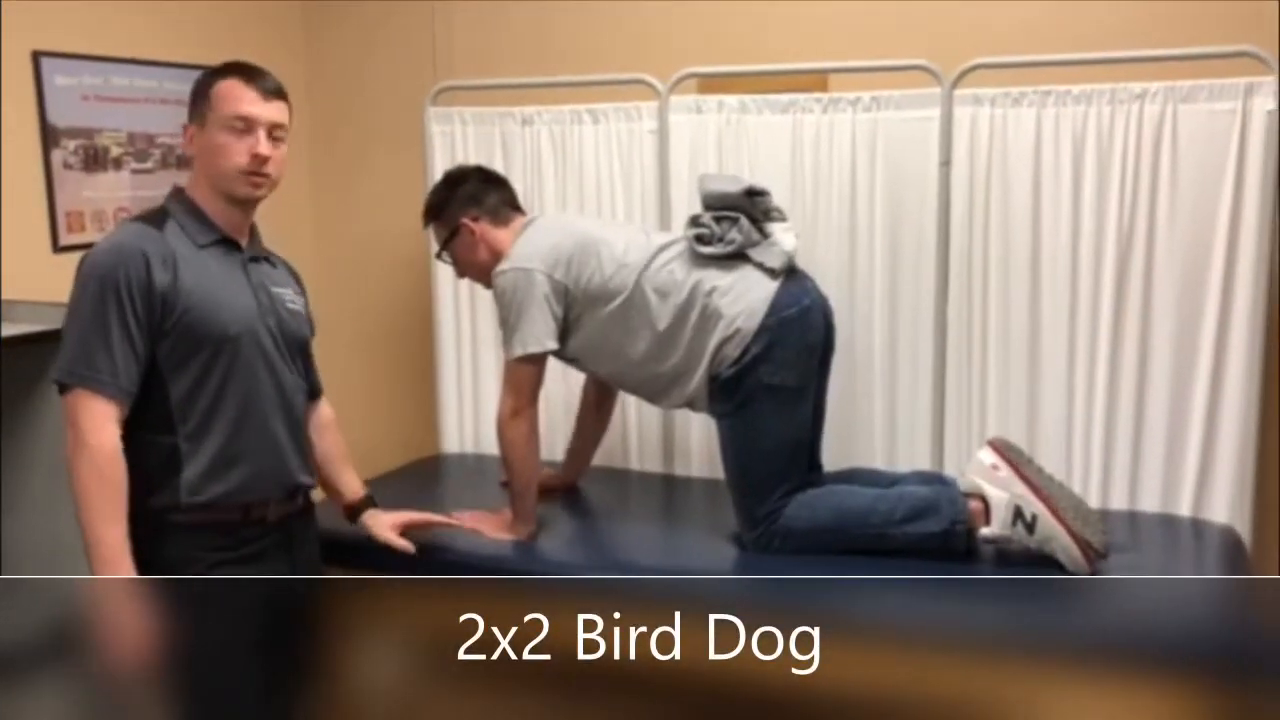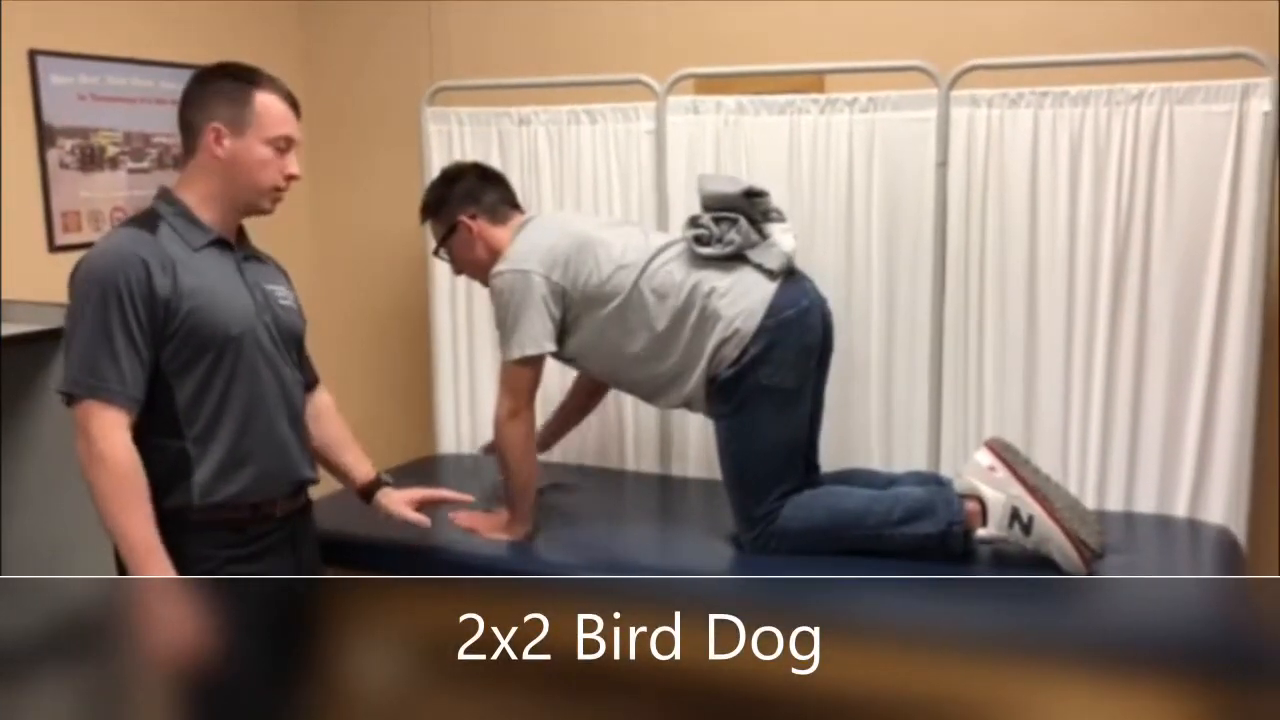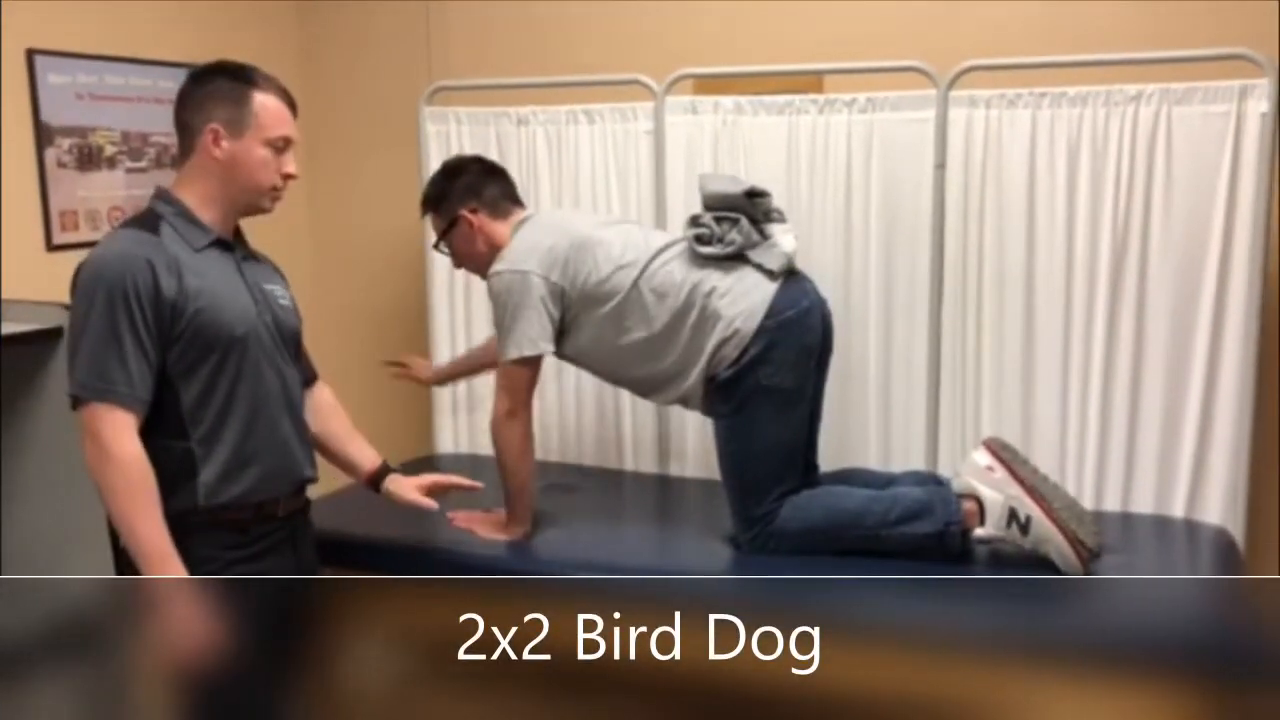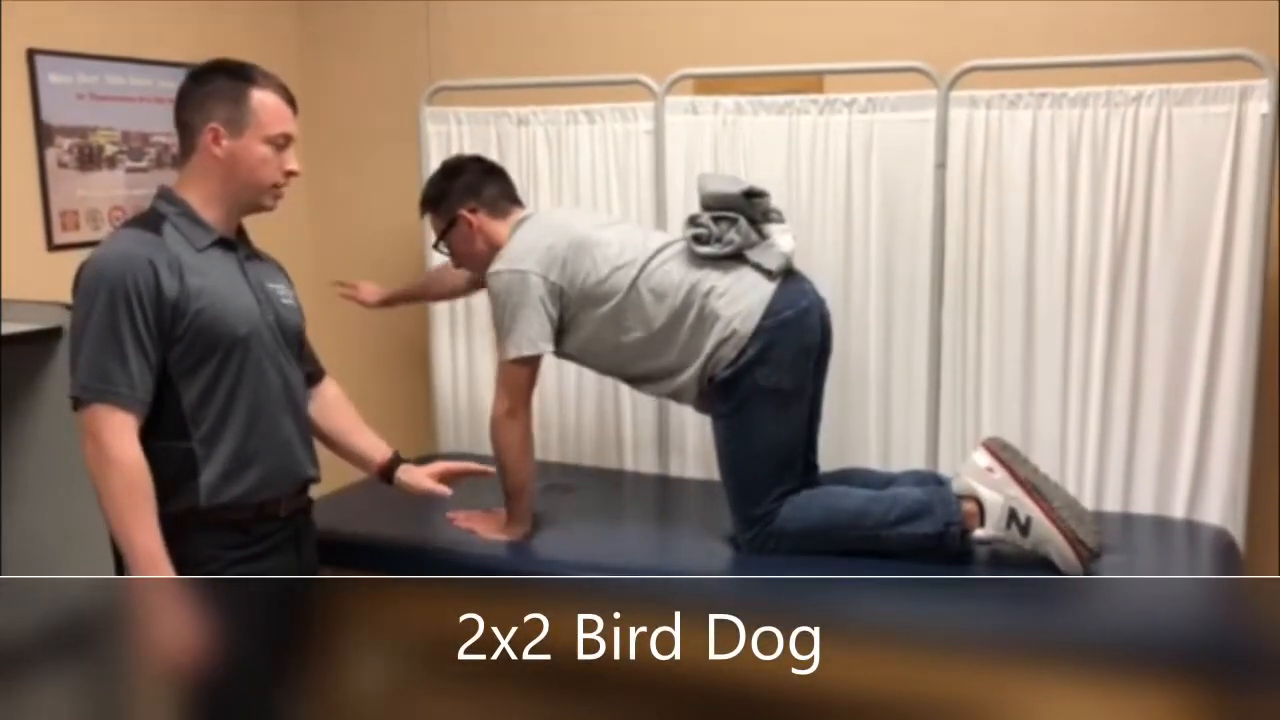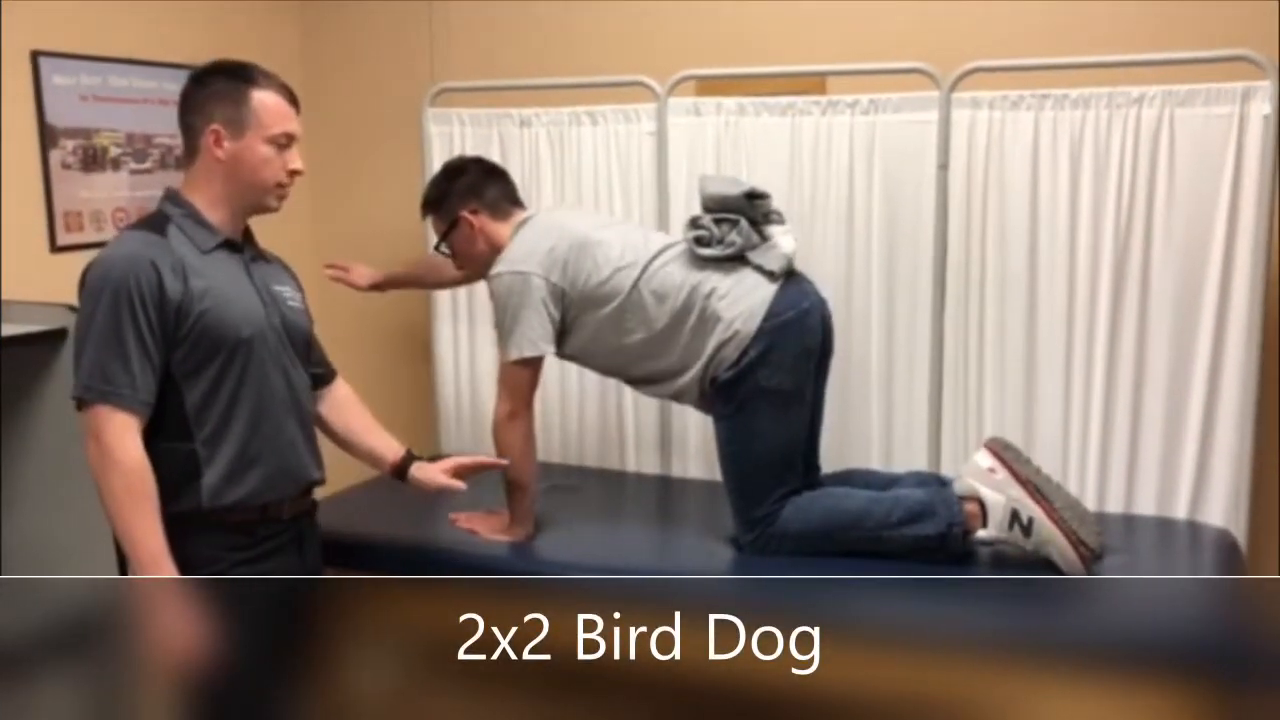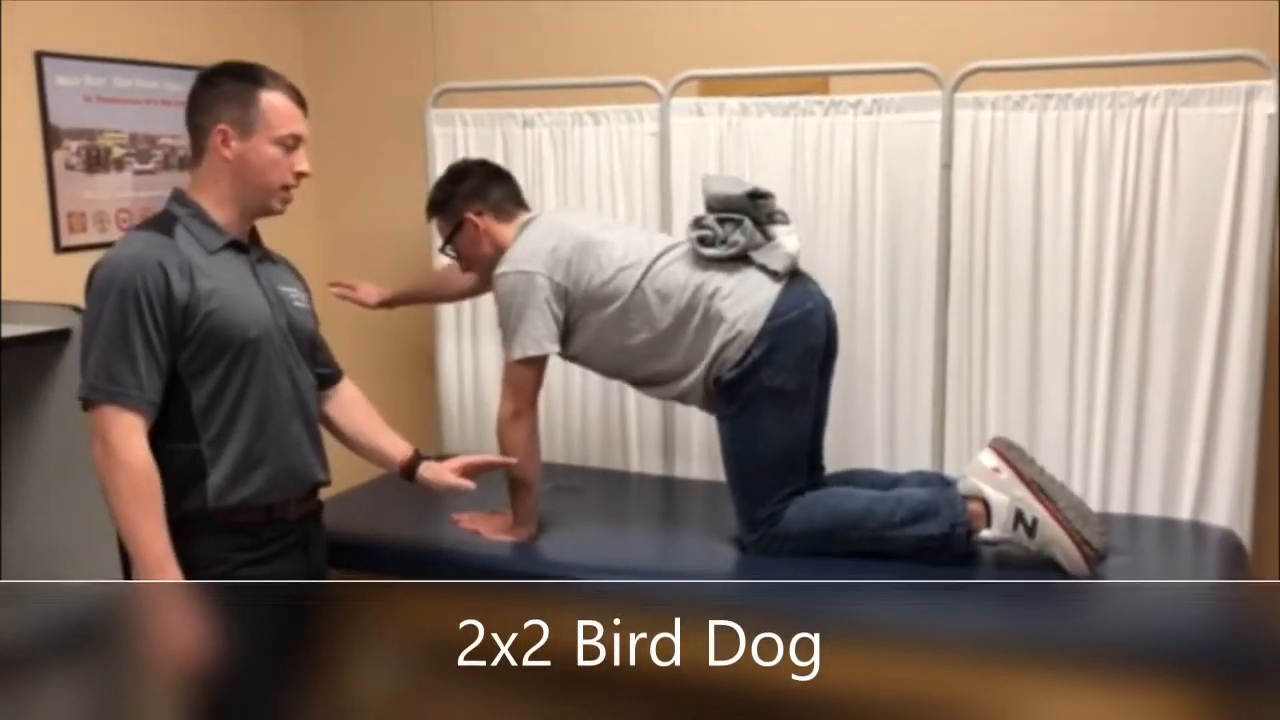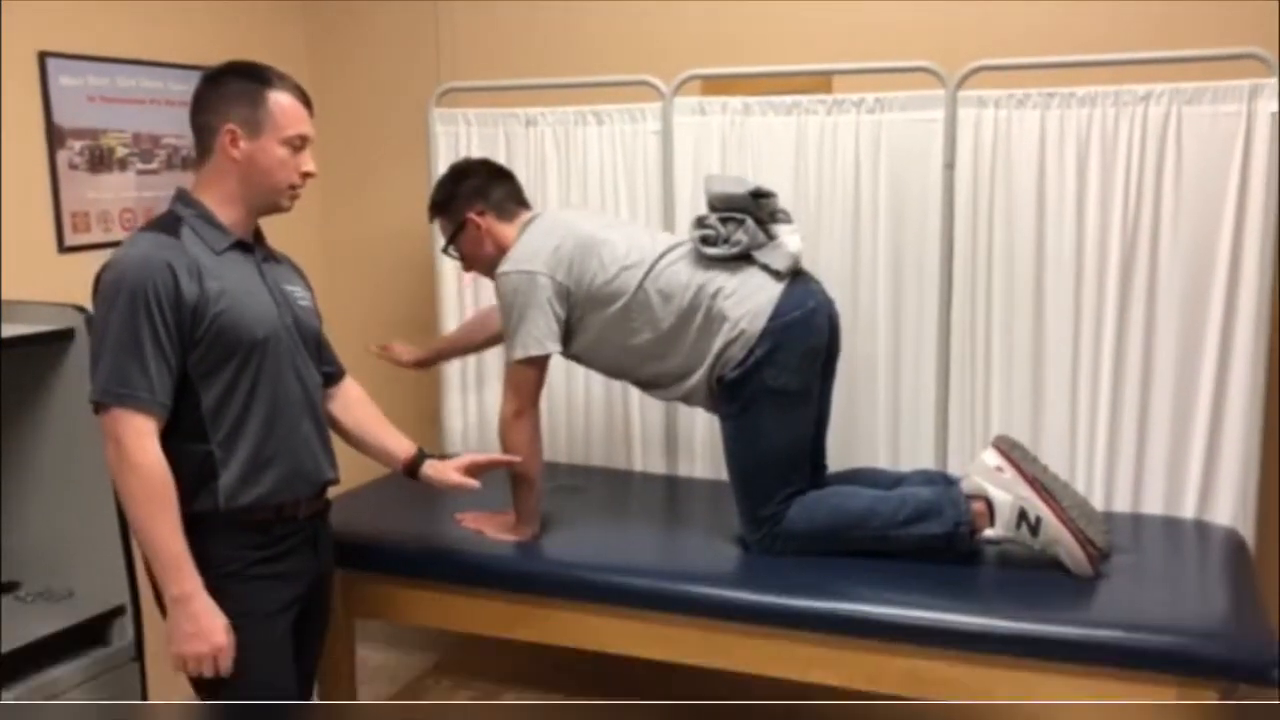
dt=0.3s
person 1, frame 1
left shoulder: (520, 271)
right shoulder: (558, 242)
left elbow: (516, 411)
right elbow: (606, 375)
left wrist: (520, 518)
right wrist: (566, 474)
left hip: (756, 338)
right hip: (785, 307)
left knee: (771, 524)
right knee: (792, 491)
left ankle: (981, 512)
right ankle: (972, 487)
person 1, frame 2
left shoulder: (519, 271)
right shoulder: (556, 241)
left elbow: (513, 410)
right elbow: (603, 366)
left wrist: (517, 519)
right wrist: (538, 445)
left hip: (756, 339)
right hip: (785, 308)
left knee: (768, 525)
right knee: (790, 493)
left ankle: (977, 514)
right ankle: (969, 488)
person 1, frame 3
left shoulder: (515, 270)
right shoulder: (551, 237)
left elbow: (511, 413)
right elbow: (518, 332)
left wrist: (514, 520)
right wrist: (444, 372)
left hip: (756, 343)
right hip: (785, 309)
left knee: (767, 525)
right knee: (788, 494)
left ankle: (975, 514)
right ankle: (968, 489)
person 1, frame 4
left shoulder: (519, 270)
right shoulder: (542, 235)
left elbow: (510, 413)
right elbow: (471, 277)
left wrist: (515, 519)
right wrist: (390, 296)
left hip: (751, 339)
right hip: (782, 307)
left knee: (765, 526)
right knee: (786, 494)
left ankle: (974, 513)
right ankle: (966, 486)
person 1, frame 5
left shoulder: (520, 274)
right shoulder: (543, 234)
left elbow: (513, 413)
right elbow: (467, 267)
left wrist: (517, 520)
right wrist: (383, 280)
left hip: (751, 343)
right hip: (784, 309)
left knee: (767, 526)
right knee: (788, 494)
left ankle: (976, 513)
right ankle: (970, 485)
person 1, frame 6
left shoulder: (525, 272)
right shoulder: (546, 236)
left elbow: (517, 414)
right elbow: (474, 277)
left wrist: (520, 520)
right wrist: (390, 297)
left hip: (756, 342)
right hip: (789, 308)
left knee: (771, 527)
right knee: (791, 495)
left ankle: (979, 511)
right ankle: (974, 485)
person 1, frame 7
left shoulder: (525, 269)
right shoulder: (553, 235)
left elbow: (520, 412)
right elbow: (504, 322)
left wrist: (522, 520)
right wrist: (425, 355)
left hip: (759, 340)
right hip: (790, 307)
left knee: (774, 524)
right knee: (793, 493)
left ankle: (984, 513)
right ankle: (975, 485)
person 2, frame 1
left shoulder: (280, 275)
right shoulder: (133, 259)
right elbow: (93, 425)
left wrist: (360, 506)
right wrist: (117, 582)
left hip: (292, 543)
right hip: (198, 558)
person 2, frame 2
left shoulder: (266, 272)
right shoulder: (129, 264)
right elbow: (103, 434)
left wrist: (374, 486)
right wrist: (157, 585)
left hip: (291, 542)
right hip: (203, 558)
person 2, frame 3
left shoulder: (261, 270)
right shoulder: (130, 264)
right elbow: (110, 435)
left wrist: (382, 476)
right wrist: (169, 589)
left hip: (288, 542)
right hip: (204, 558)
person 2, frame 4
left shoulder: (264, 269)
right shoulder: (133, 264)
right elbow: (111, 437)
left wrist: (393, 468)
right wrist: (160, 594)
left hip: (291, 541)
right hip: (206, 557)
person 2, frame 5
left shoulder: (273, 274)
right shoulder: (138, 266)
left elbow: (323, 389)
right elbow: (114, 442)
left wrist: (408, 465)
left hip: (296, 542)
right hip: (212, 560)
person 2, frame 6
left shoulder: (280, 274)
right shoulder: (144, 266)
left elbow: (331, 391)
right elbow: (120, 440)
left wrist: (417, 466)
right wrist: (171, 598)
left hip: (300, 544)
right hip: (219, 561)
person 2, frame 7
left shoulder: (281, 270)
right shoulder: (152, 269)
left elbow: (333, 388)
right elbow: (132, 444)
left wrist: (420, 463)
right wrist: (185, 598)
left hip: (306, 541)
right hip: (230, 558)
left knee: (290, 705)
